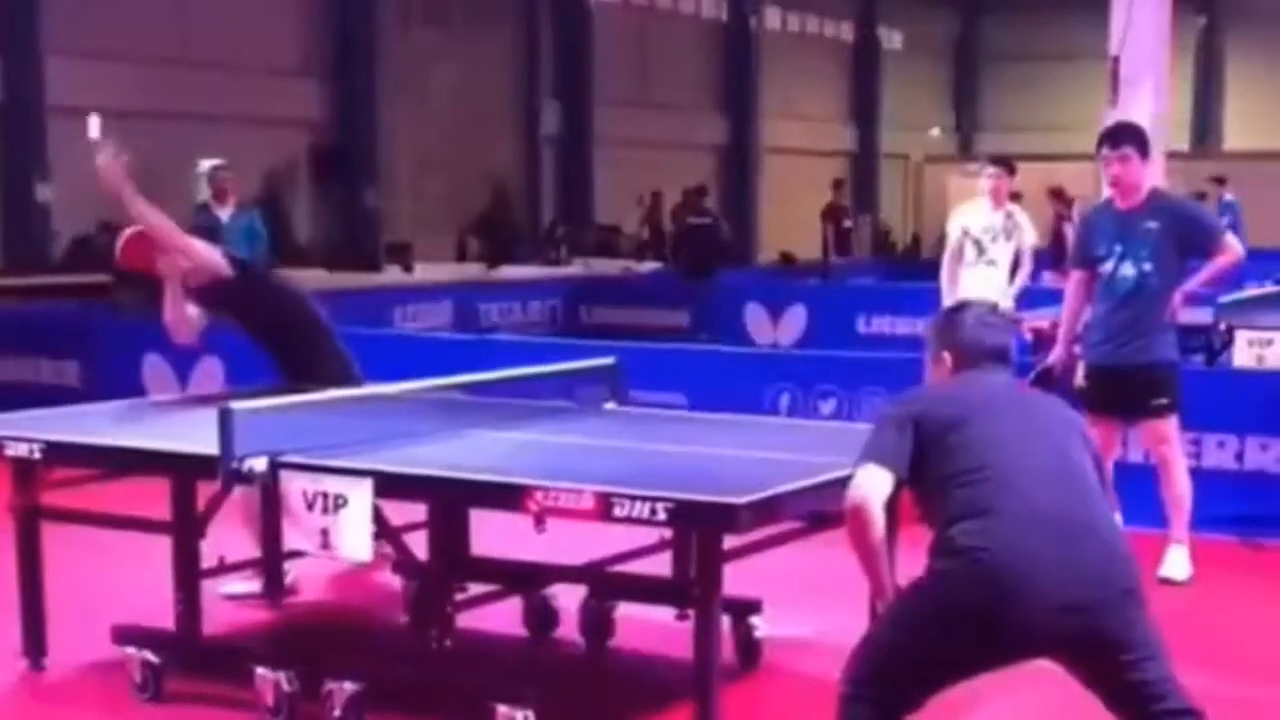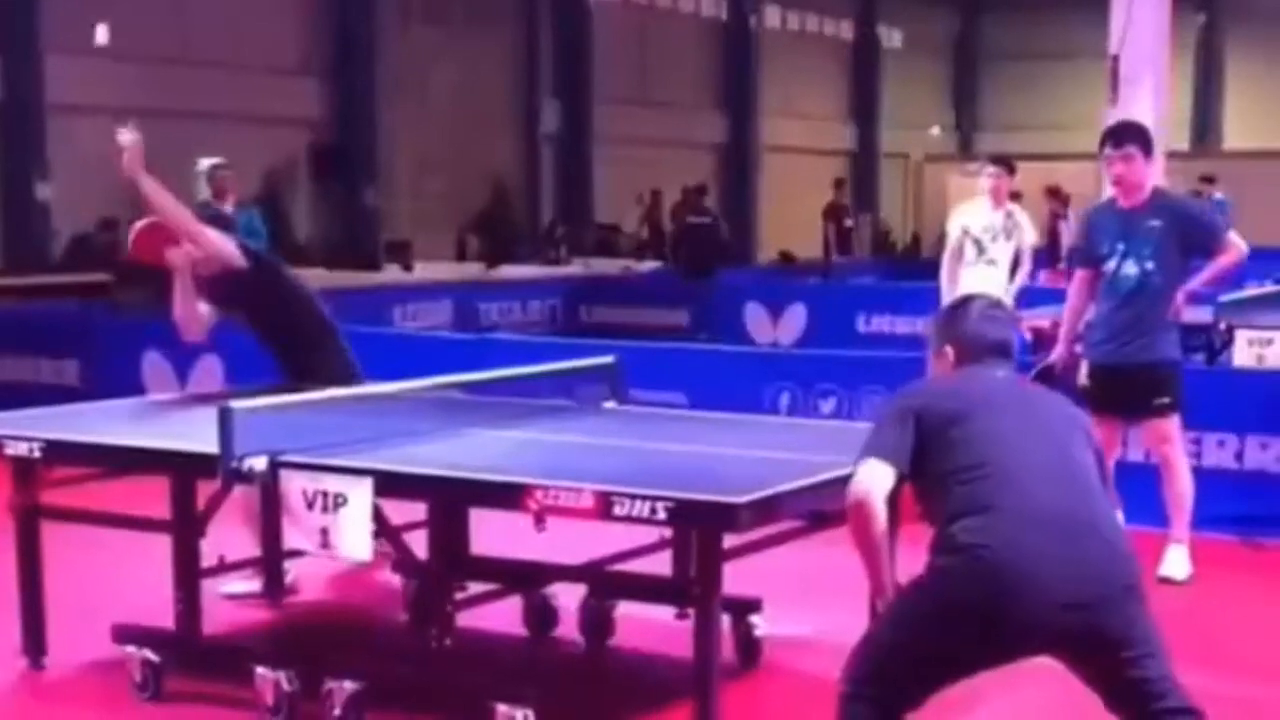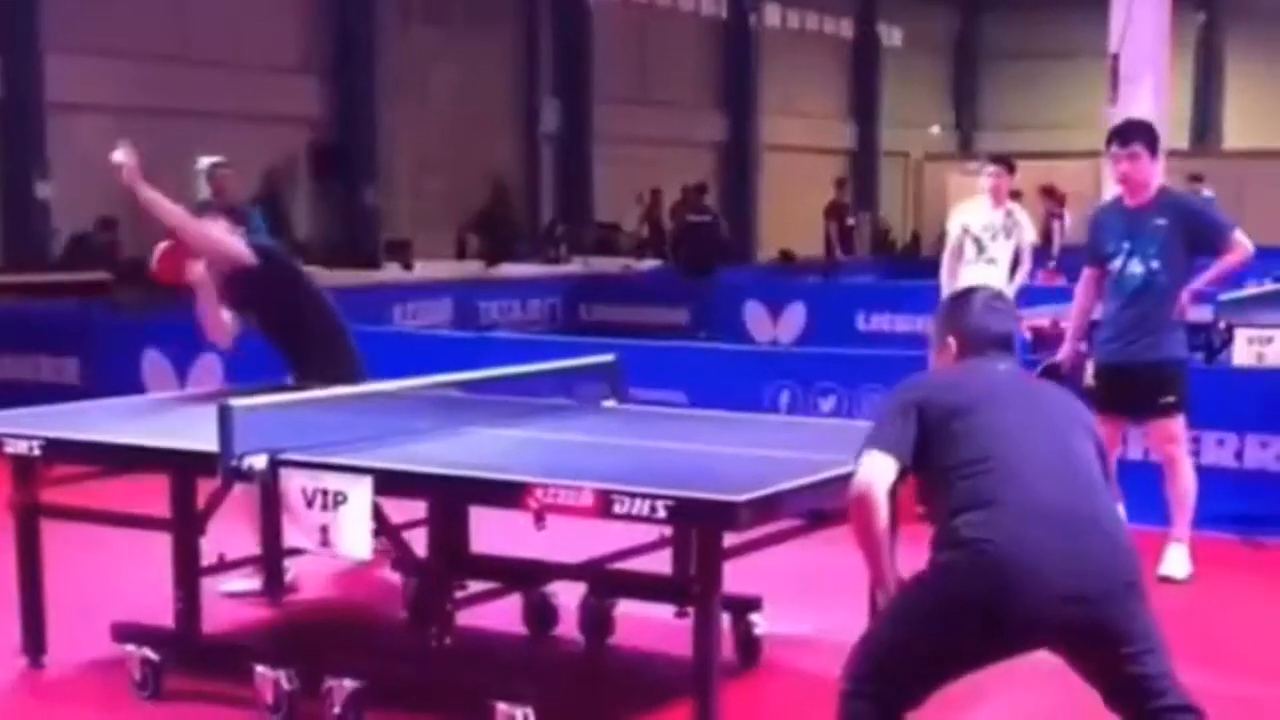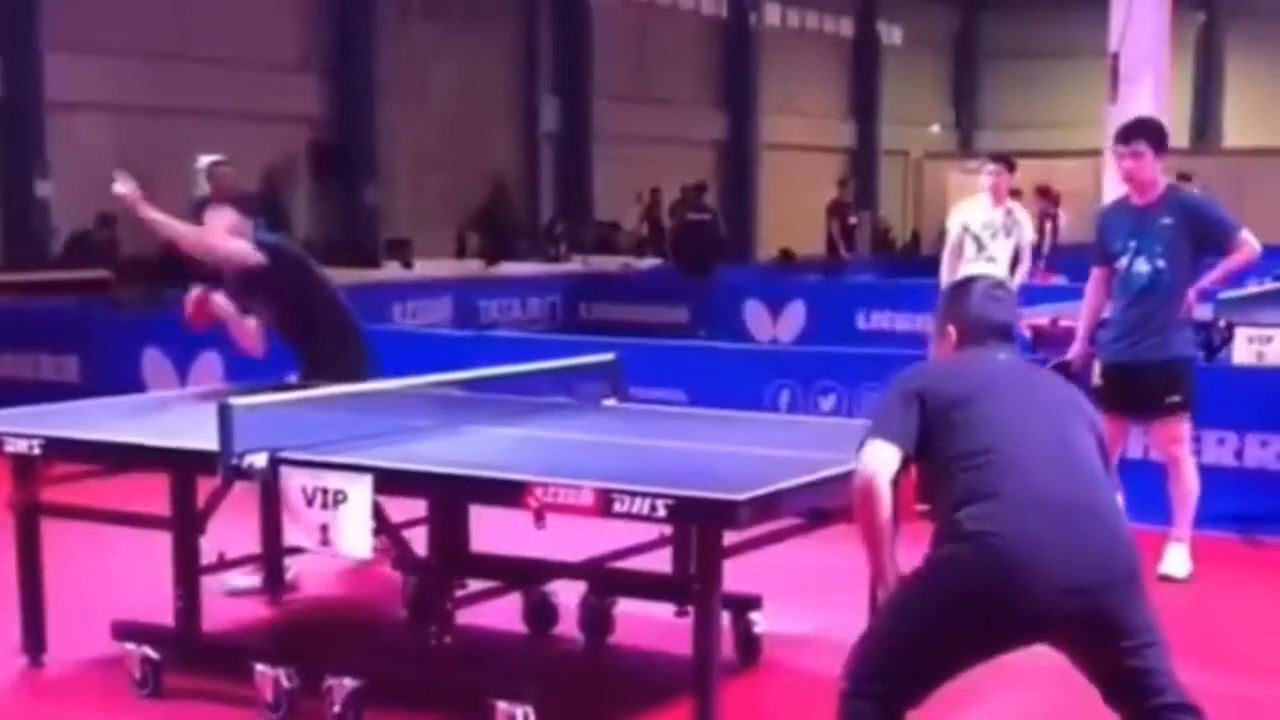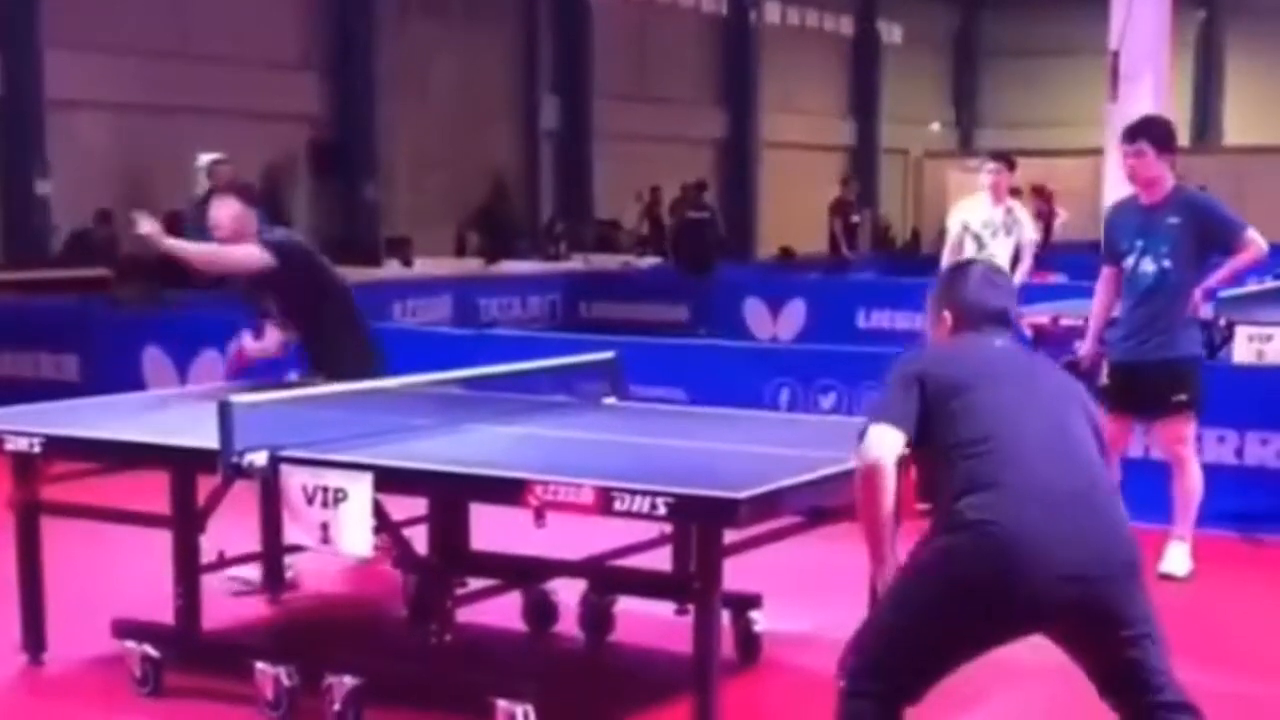
dt=0.1s
person 1, frame 1
left shoulder: (1174, 212)
right shoulder: (1094, 220)
left elbow: (1232, 252)
right elbow: (1079, 283)
left wrist: (1186, 289)
right wrist: (1062, 345)
left hip: (1153, 353)
right hip: (1100, 354)
left knee: (1166, 448)
right knee: (1095, 451)
left ankle: (1179, 546)
person 1, frame 2
left shoulder: (1177, 210)
right shoulder: (1097, 218)
left elbow: (1236, 250)
right elbow: (1083, 283)
left wrist: (1190, 287)
right wrist: (1063, 342)
left hip: (1156, 353)
right hip: (1103, 353)
left knee: (1167, 447)
right knee: (1098, 449)
left ankle: (1178, 546)
person 1, frame 3
left shoulder: (1183, 209)
right shoulder: (1104, 217)
left elbow: (1242, 249)
right elbow: (1090, 281)
left wrist: (1195, 287)
right wrist: (1070, 341)
left hip: (1162, 352)
right hip: (1109, 352)
left knee: (1171, 447)
right knee: (1100, 447)
left ankle: (1179, 545)
person 1, frame 4
left shoulder: (1189, 208)
right shoulder: (1111, 215)
left elbow: (1249, 249)
left wrist: (1200, 286)
right wrist: (1081, 340)
left hip: (1168, 351)
right hip: (1116, 351)
left knee: (1175, 447)
right knee: (1102, 446)
left ankle: (1179, 545)
person 1, frame 5
left shoulder: (1195, 207)
right shoulder: (1119, 214)
left elbow: (1256, 248)
left wrist: (1206, 286)
right wrist: (1091, 339)
left hip: (1175, 350)
right hip: (1123, 350)
left knee: (1179, 447)
right knee: (1106, 444)
left ankle: (1180, 543)
person 2, frame 1
left shoulder: (917, 406)
right shoulder: (1063, 414)
left elbow: (863, 501)
left wrist: (887, 596)
left hip: (986, 584)
right hip: (1098, 581)
person 2, frame 2
left shoulder: (919, 401)
right shoulder: (1065, 410)
left elbow: (864, 496)
left wrist: (886, 591)
left hip: (989, 579)
right hip: (1099, 578)
person 2, frame 3
left shoulder: (921, 393)
right shoulder: (1066, 403)
left elbow: (867, 488)
left wrist: (887, 585)
left hip: (991, 575)
right hip: (1100, 573)
person 2, frame 4
left shoulder: (922, 381)
right shoulder: (1067, 392)
left elbow: (871, 478)
left wrist: (886, 577)
left hip: (993, 565)
right hip: (1103, 564)
person 2, frame 5
left shoulder: (921, 366)
right shoulder: (1062, 380)
left elbow: (875, 461)
left wrist: (885, 565)
left hip: (993, 556)
right hip: (1102, 555)
person 3, frame 1
left shoulder: (237, 276)
right shoulder: (213, 289)
left elbow: (178, 240)
right elbow: (184, 334)
left wrist: (123, 189)
right wrist: (170, 282)
left hip: (328, 386)
right hip: (304, 386)
person 3, frame 2
left shoulder: (251, 272)
right shoulder: (218, 283)
left elbow: (189, 228)
right elbow: (193, 331)
left wrist: (138, 174)
right wrist: (182, 274)
left hip: (329, 383)
right hip: (306, 383)
person 3, frame 3
left shoulder: (262, 258)
right shoulder: (234, 284)
left elbow: (196, 232)
right elbow: (222, 337)
left wrist: (138, 185)
right wrist: (204, 287)
left hip: (334, 380)
right hip: (311, 379)
person 3, frame 4
left shoulder: (272, 254)
right shoulder: (247, 283)
left elbow: (207, 248)
right elbow: (254, 345)
left wrist: (143, 209)
right wrist: (226, 312)
left hip: (340, 373)
right hip: (319, 375)
person 3, frame 5
left shoulder: (279, 245)
right shoulder: (255, 276)
left elbow: (226, 260)
right elbow: (277, 341)
left wrist: (164, 242)
right wrist: (254, 348)
left hip: (347, 363)
right hip: (325, 368)
